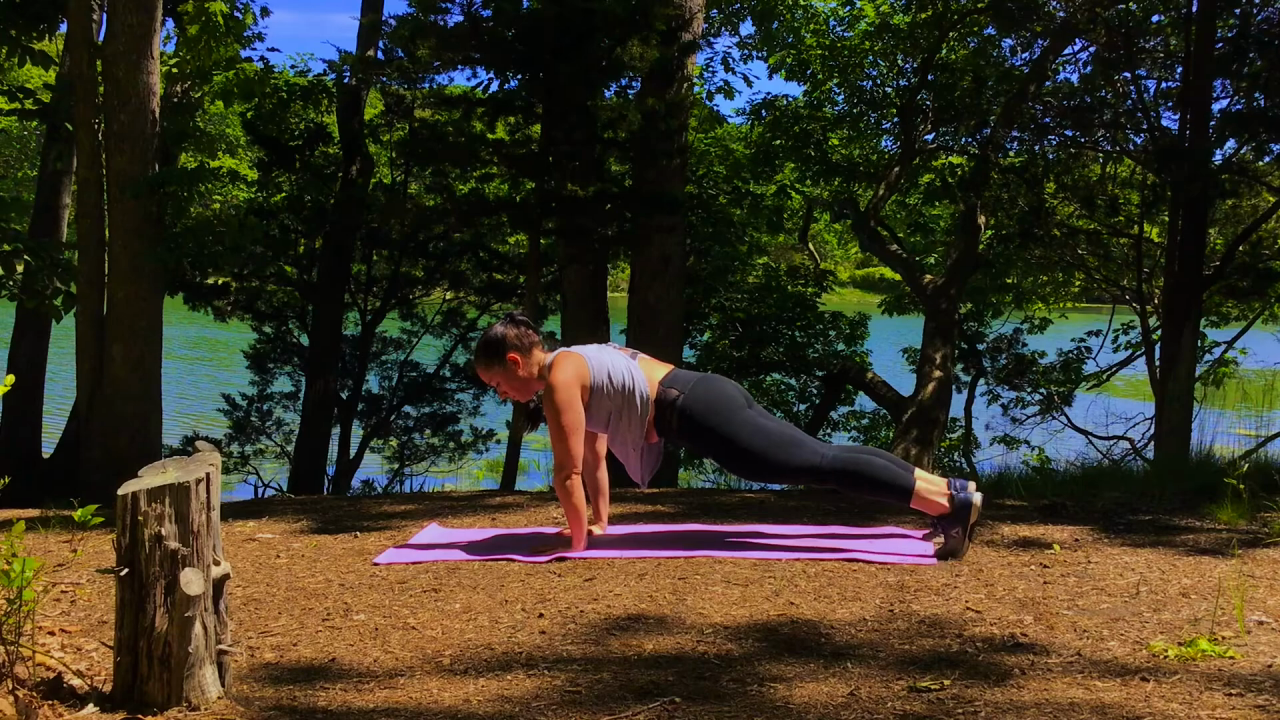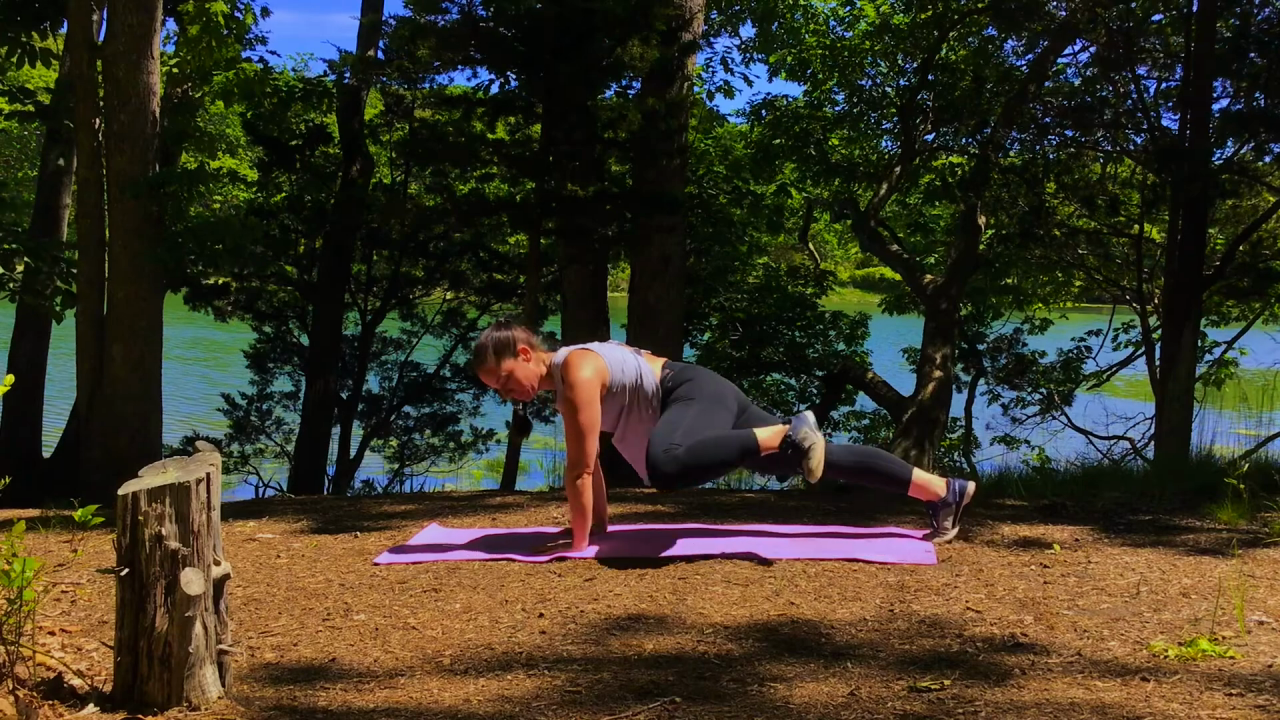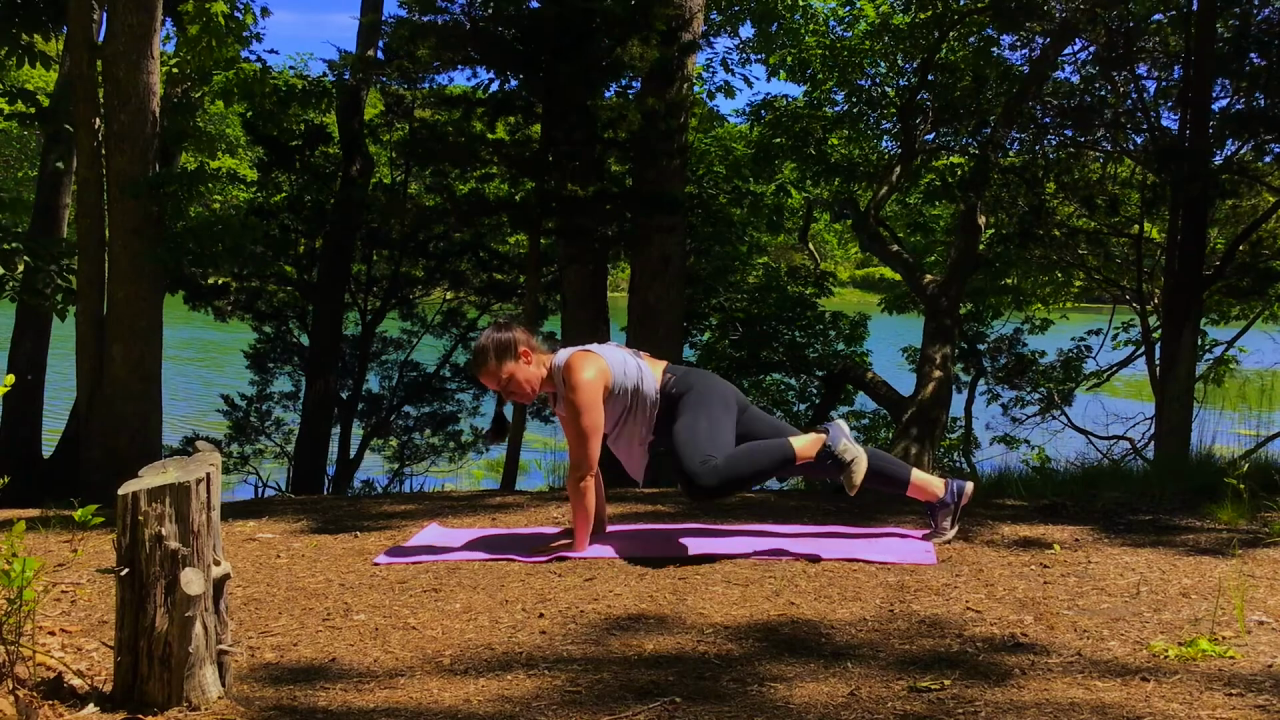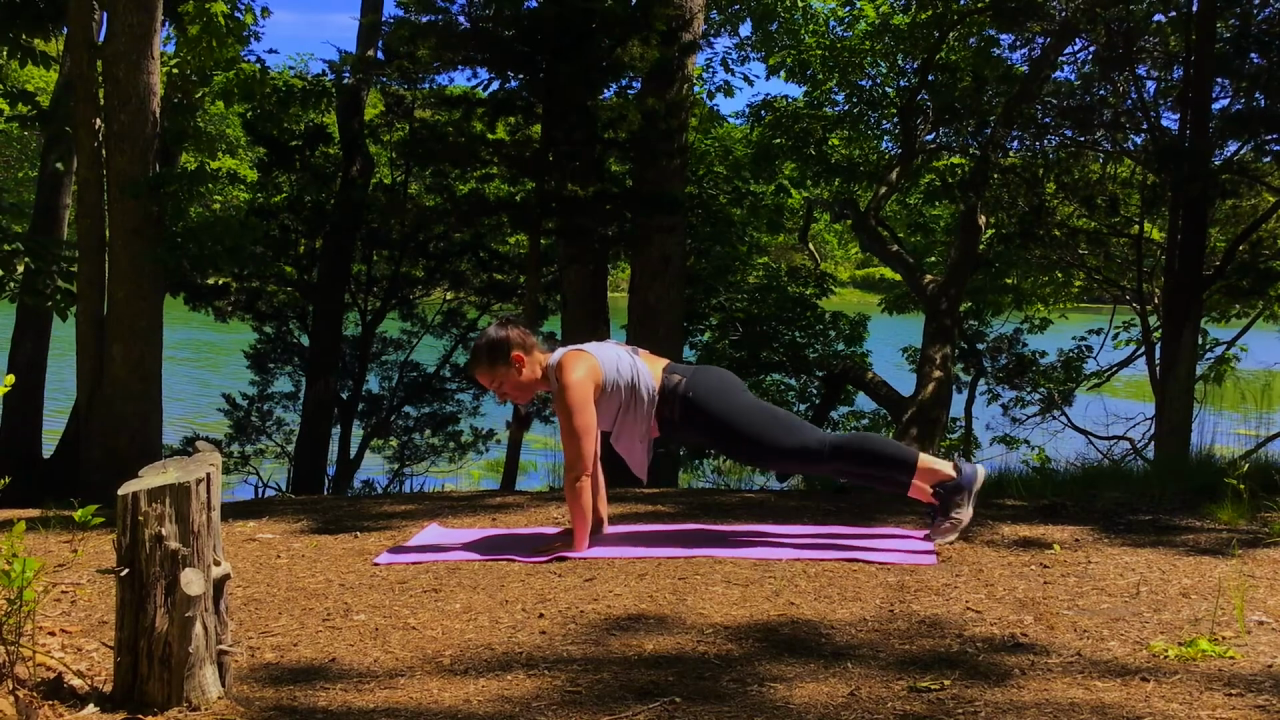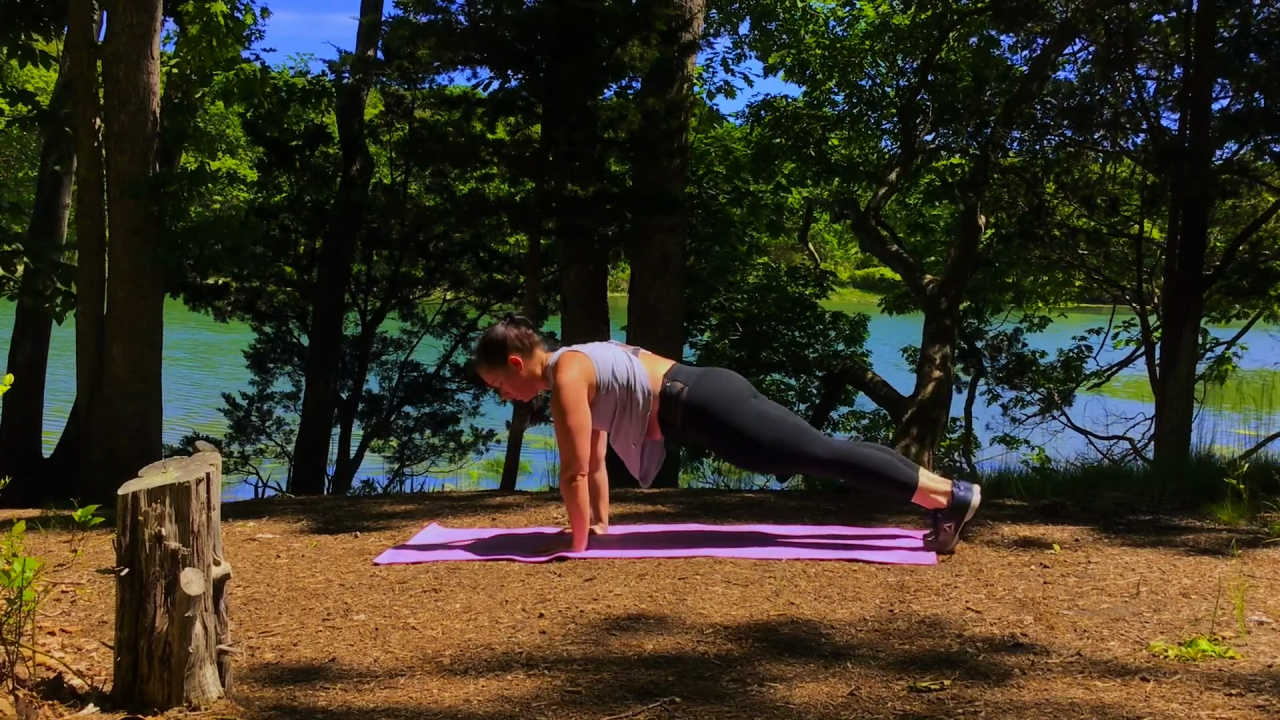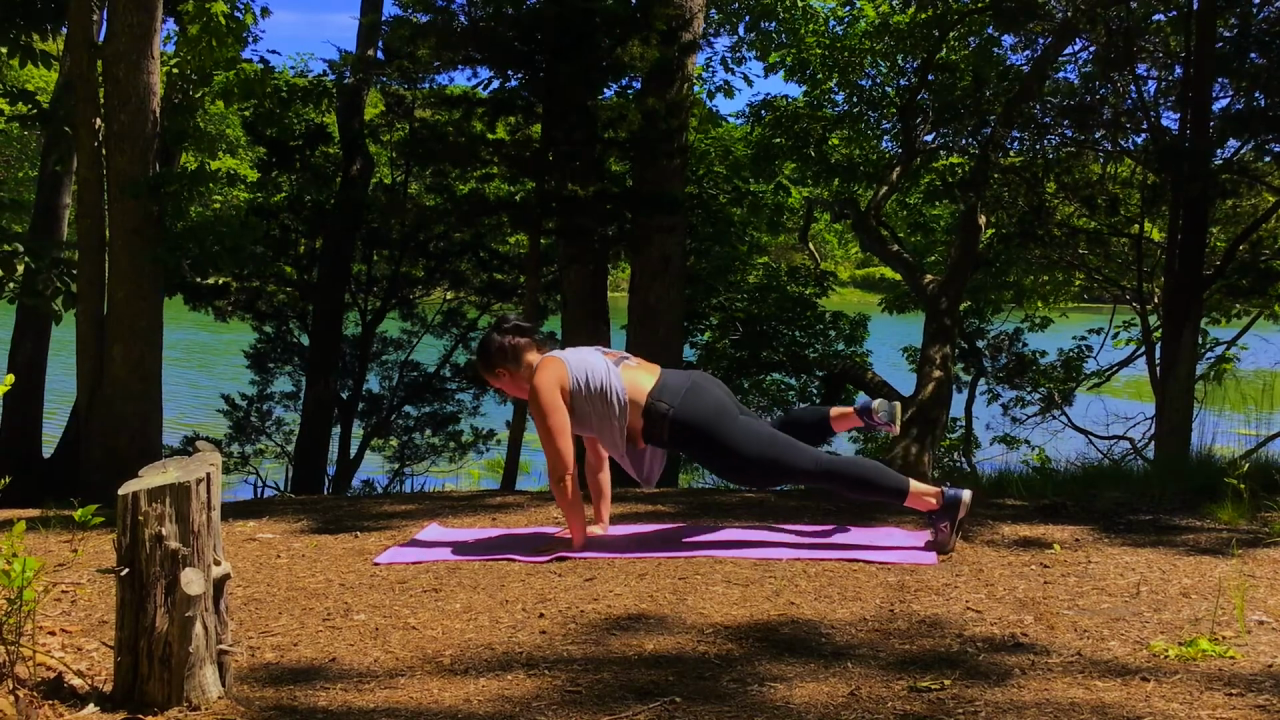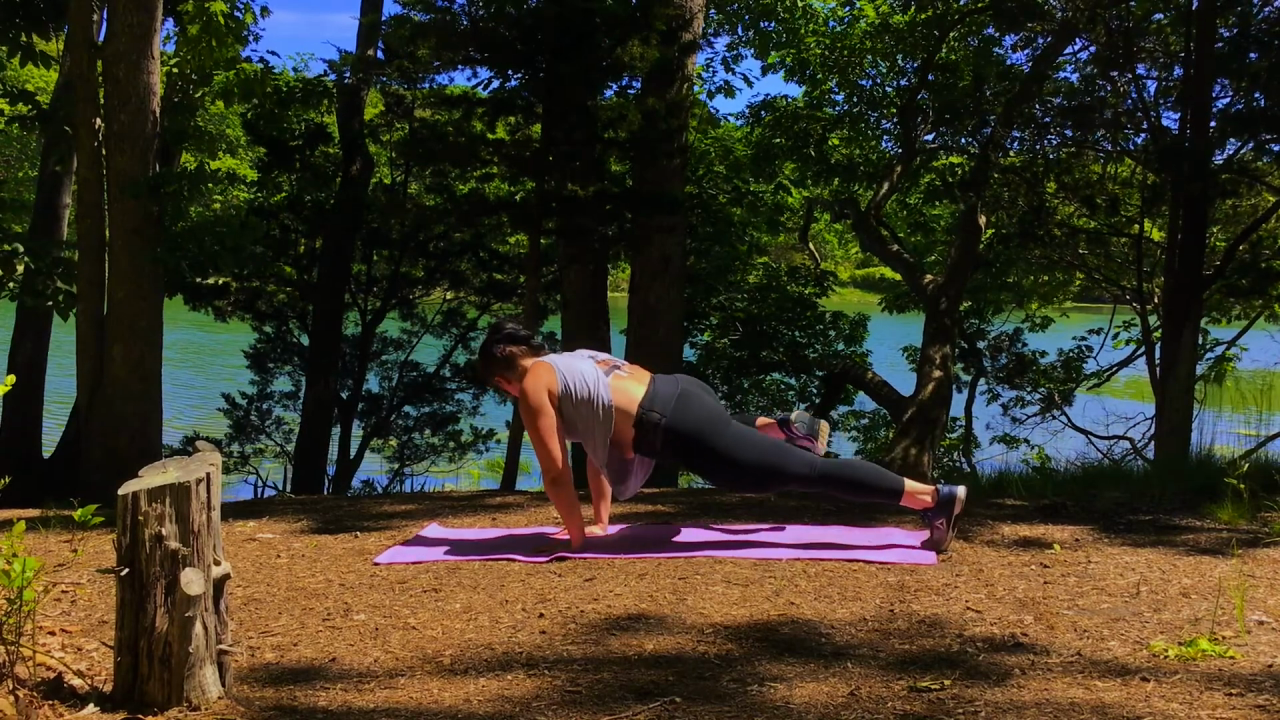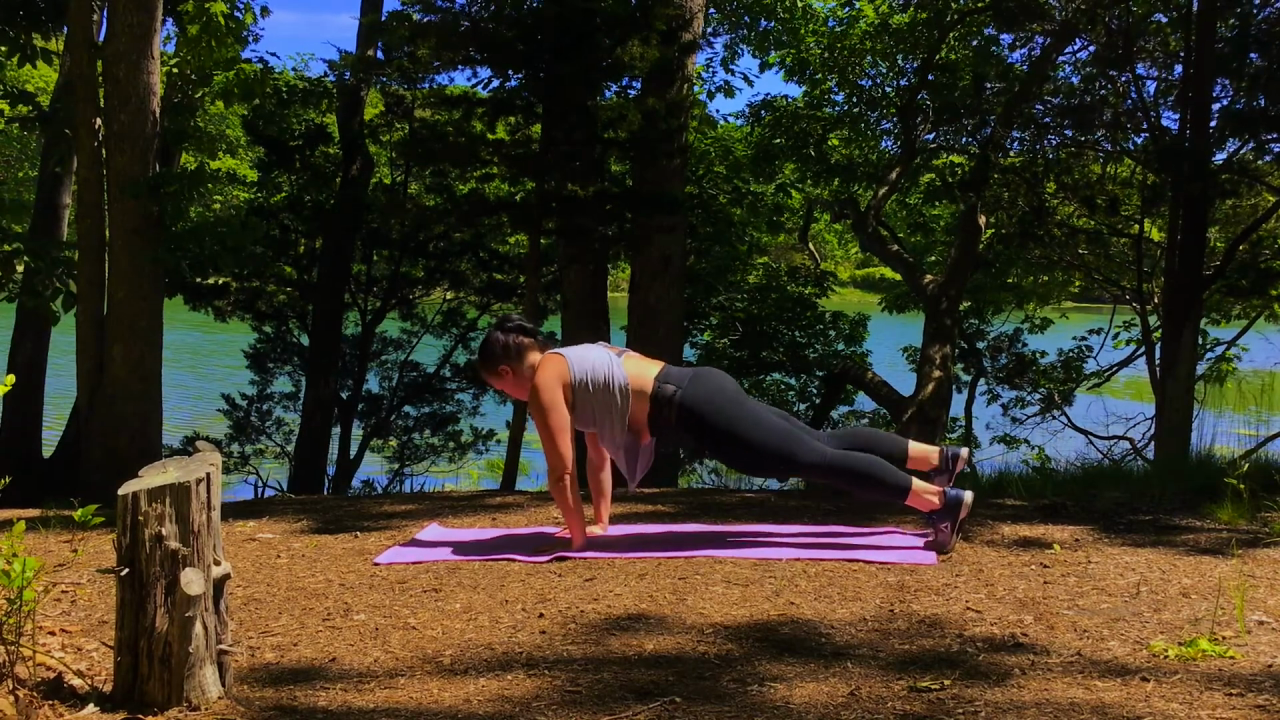
dt=0.4s
person 1, frame 1
left shoulder: (558, 378)
right shoulder: (575, 365)
left elbow: (568, 472)
right elbow: (594, 458)
left wrist: (577, 542)
right wrist: (600, 522)
left hip: (702, 413)
right hip: (712, 394)
left knee: (820, 465)
right knee: (823, 456)
left ankle: (951, 504)
right ankle: (946, 486)
person 1, frame 2
left shoulder: (575, 373)
right shoulder: (568, 372)
left elbow: (579, 469)
right elbow: (590, 461)
left wrist: (579, 541)
right wrist: (600, 521)
left hip: (697, 393)
right hip: (709, 399)
left knee: (667, 468)
right knee: (822, 460)
left ankle: (784, 435)
right ankle: (943, 492)
person 1, frame 3
left shoulder: (578, 373)
right shoulder: (556, 389)
left elbow: (584, 470)
right elbow: (584, 464)
left wrist: (580, 544)
right wrist: (599, 521)
left hip: (698, 396)
right hip: (705, 401)
left knee: (702, 480)
right knee: (826, 464)
left ankle: (822, 441)
right ankle: (943, 491)
person 1, frame 4
left shoulder: (569, 376)
right shoulder: (567, 371)
left elbow: (578, 470)
right elbow: (591, 461)
left wrist: (578, 543)
right wrist: (599, 521)
left hip: (703, 403)
right hip: (701, 397)
left knee: (819, 449)
right knee: (817, 456)
left ankle: (954, 475)
right ankle: (936, 495)
person 1, frame 5
left shoulder: (565, 376)
right shoulder: (576, 362)
left elbow: (575, 472)
right elbow: (595, 460)
left wrist: (578, 544)
right wrist: (601, 521)
left hip: (708, 408)
right hip: (715, 389)
left knee: (825, 457)
right knee: (827, 451)
left ankle: (949, 501)
right ankle: (951, 487)
person 1, frame 6
left shoulder: (543, 381)
right shoulder: (572, 361)
left elbow: (562, 473)
right elbow: (597, 455)
left wrist: (578, 540)
right wrist: (601, 522)
left hip: (692, 419)
right hip: (698, 389)
left knee: (811, 467)
right knee: (778, 436)
left ankle: (942, 500)
right ankle: (856, 414)
person 1, frame 7
left shoulder: (532, 385)
right shoulder: (576, 359)
left elbow: (556, 474)
right elbow: (598, 449)
left wrist: (578, 539)
right wrist: (601, 522)
left hip: (681, 429)
right hip: (684, 390)
left knee: (804, 471)
left ankle: (936, 497)
right ankle: (775, 428)
person 1, frame 8
left shoulder: (543, 380)
right shoulder: (574, 361)
left elbow: (561, 472)
right elbow: (599, 453)
left wrist: (579, 538)
right wrist: (601, 523)
left hip: (695, 409)
right hip: (703, 385)
left knee: (814, 459)
right knee: (820, 442)
left ankle: (941, 501)
right ankle: (939, 458)
